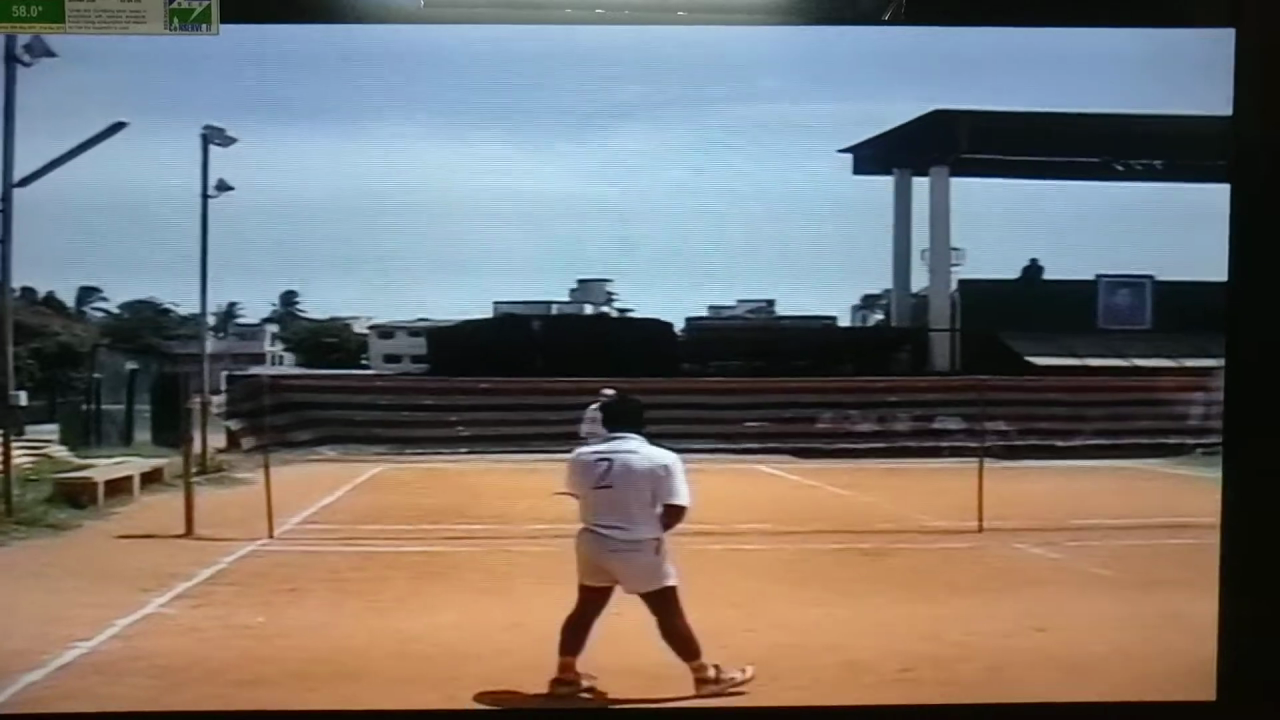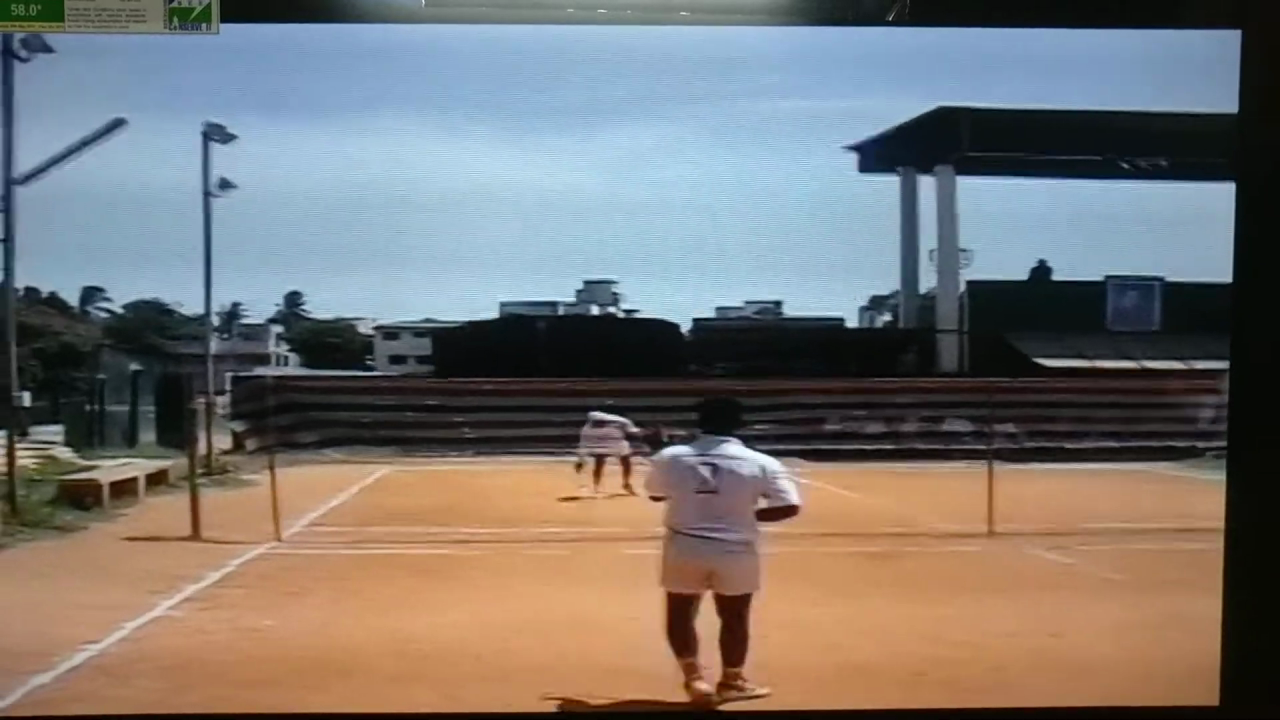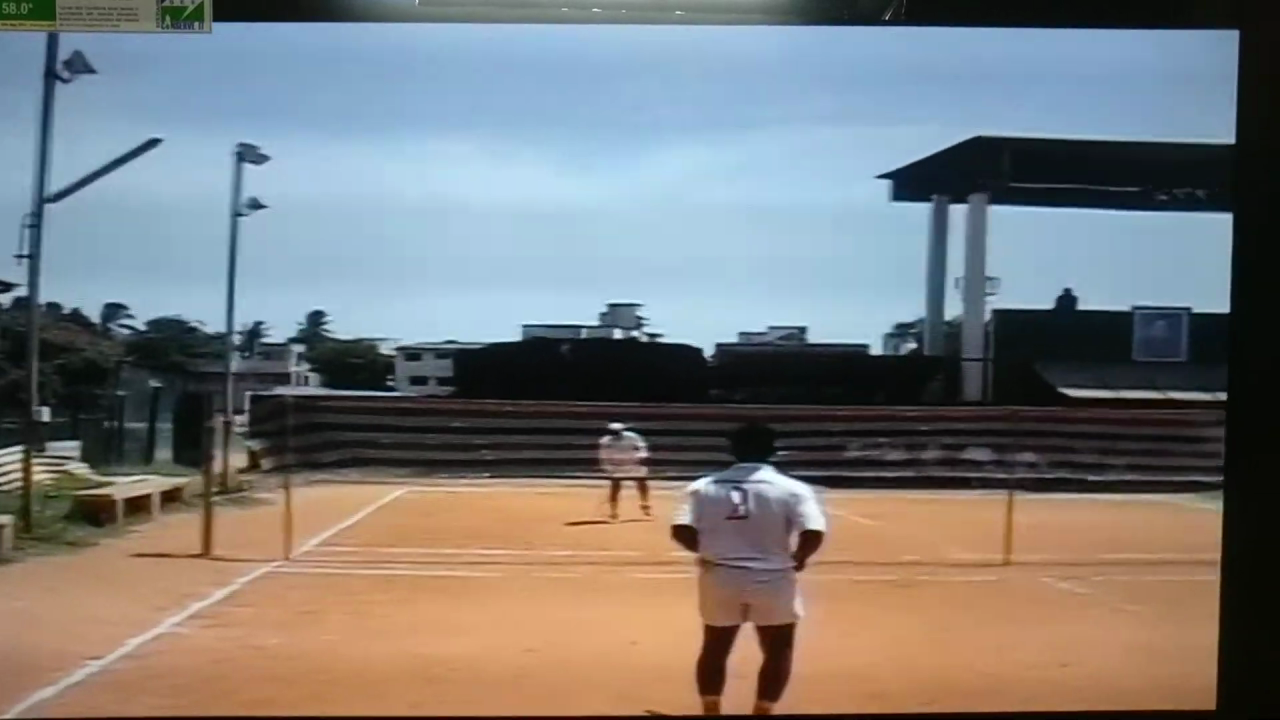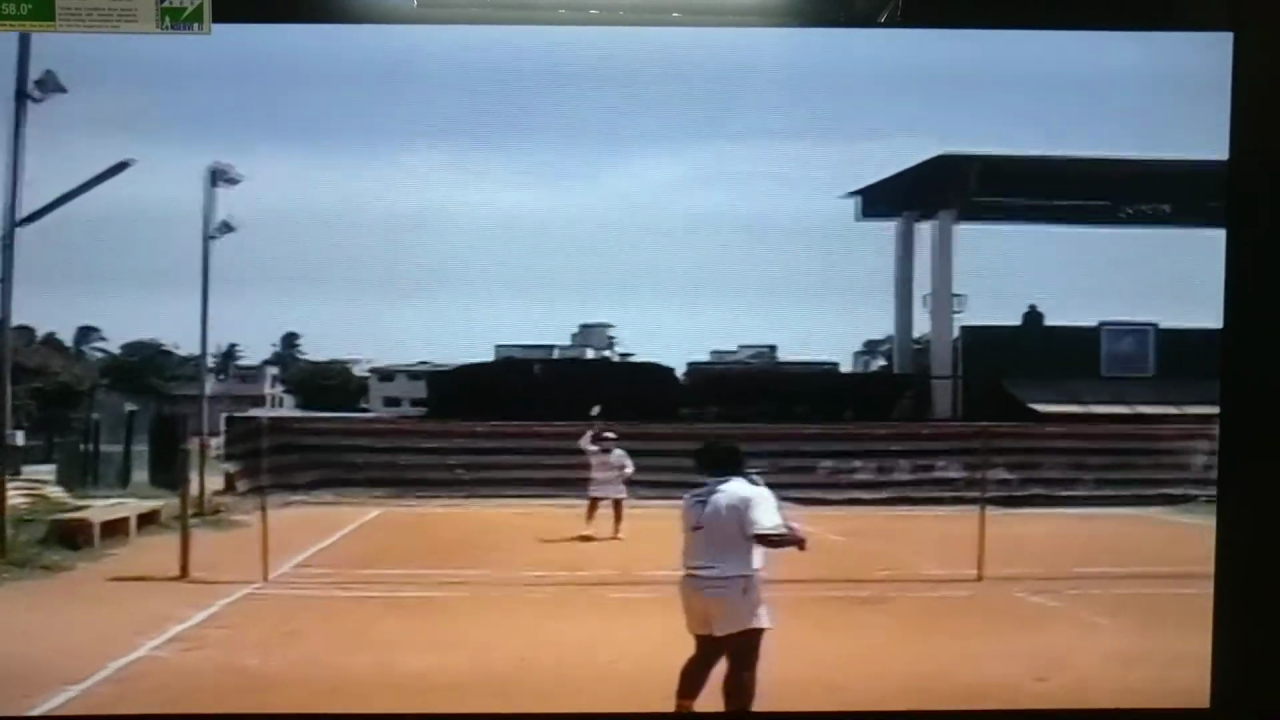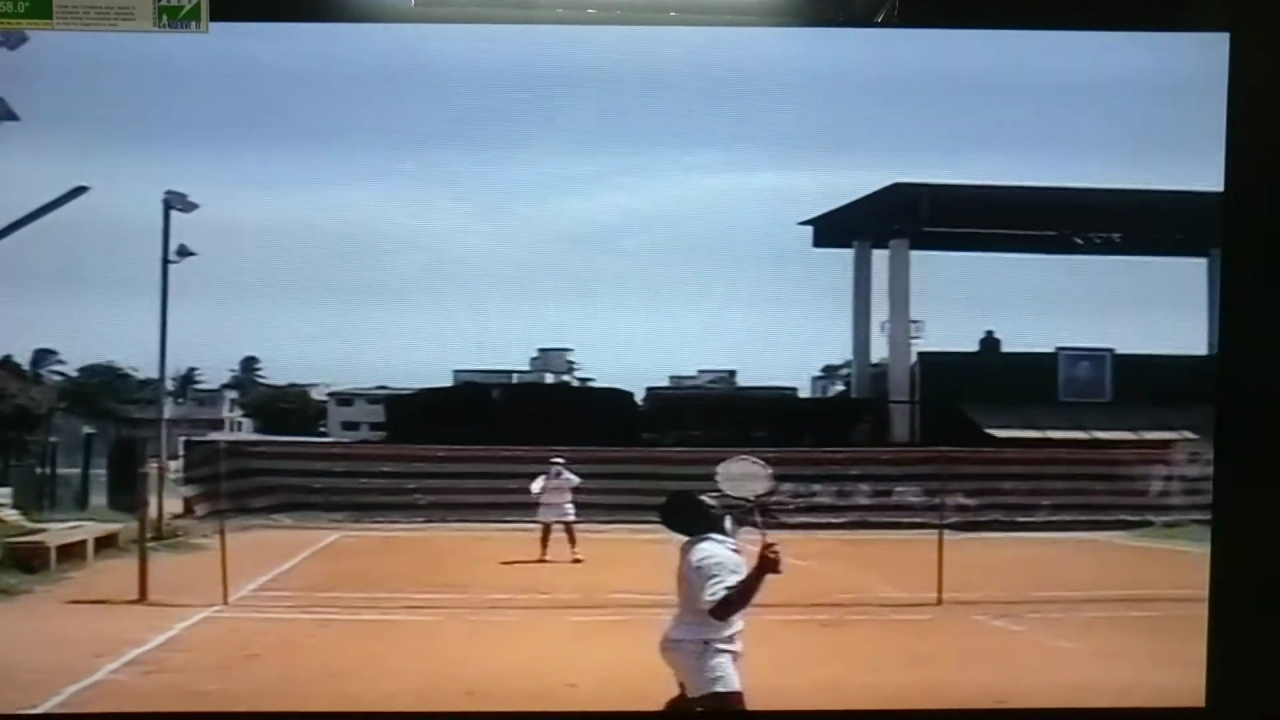
dt=0.5s
person 1, frame 1
left shoulder: (580, 457)
right shoulder: (662, 459)
right elbow: (675, 511)
right wrist: (654, 530)
left hip: (594, 543)
right hip: (640, 549)
left knee: (586, 609)
right knee: (669, 613)
left ankle: (566, 674)
right ankle: (705, 675)
person 1, frame 2
left shoulder: (671, 456)
right shoulder: (761, 463)
left elbow: (656, 494)
right elbow: (790, 507)
right wrist: (748, 514)
left hip: (683, 545)
right hip: (735, 550)
left knee: (681, 616)
right knee: (734, 617)
left ankle: (694, 677)
right ankle: (732, 681)
person 1, frame 3
left shoulder: (703, 487)
right shoulder: (793, 489)
left elbow: (681, 530)
right elbow: (813, 534)
right wrist: (798, 559)
left hip: (720, 577)
right hip: (772, 580)
left knee: (715, 648)
right knee: (778, 651)
left ankle: (711, 711)
right ankle: (762, 712)
person 1, frame 4
left shoulder: (692, 500)
right shoulder: (753, 494)
right elbow: (766, 536)
right wrist: (794, 537)
left hip: (694, 585)
right hip: (732, 587)
left knee: (706, 652)
right knee: (742, 662)
left ankle: (683, 710)
person 1, frame 5
left shoulder: (702, 544)
right shoulder: (715, 555)
left elbow: (724, 521)
right elbow: (720, 610)
right wrist: (760, 570)
left hip: (697, 644)
right hip: (703, 649)
left knee: (693, 698)
